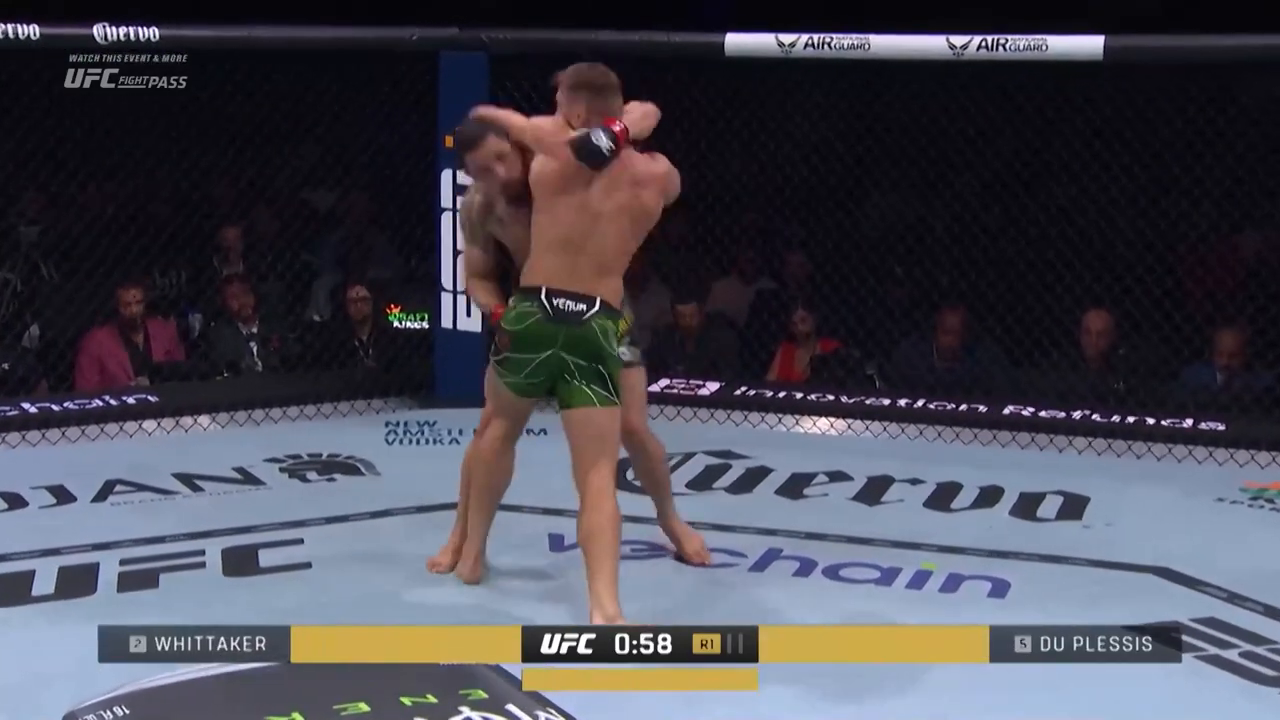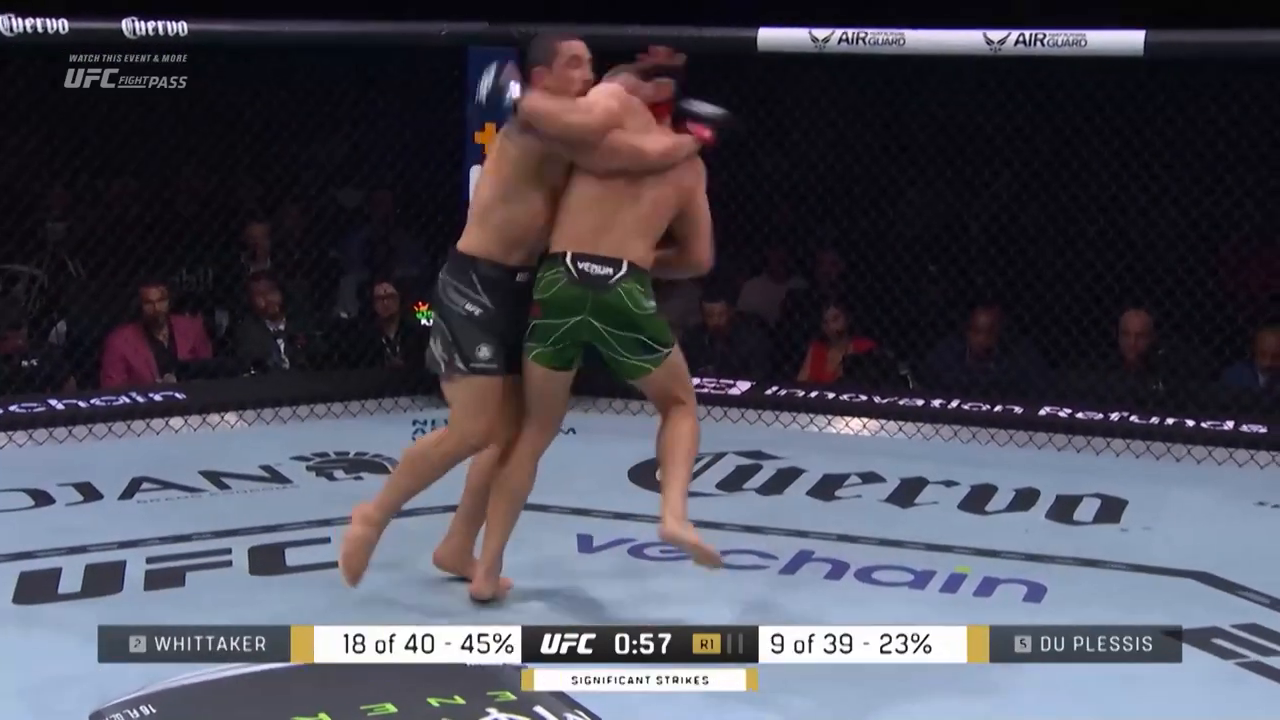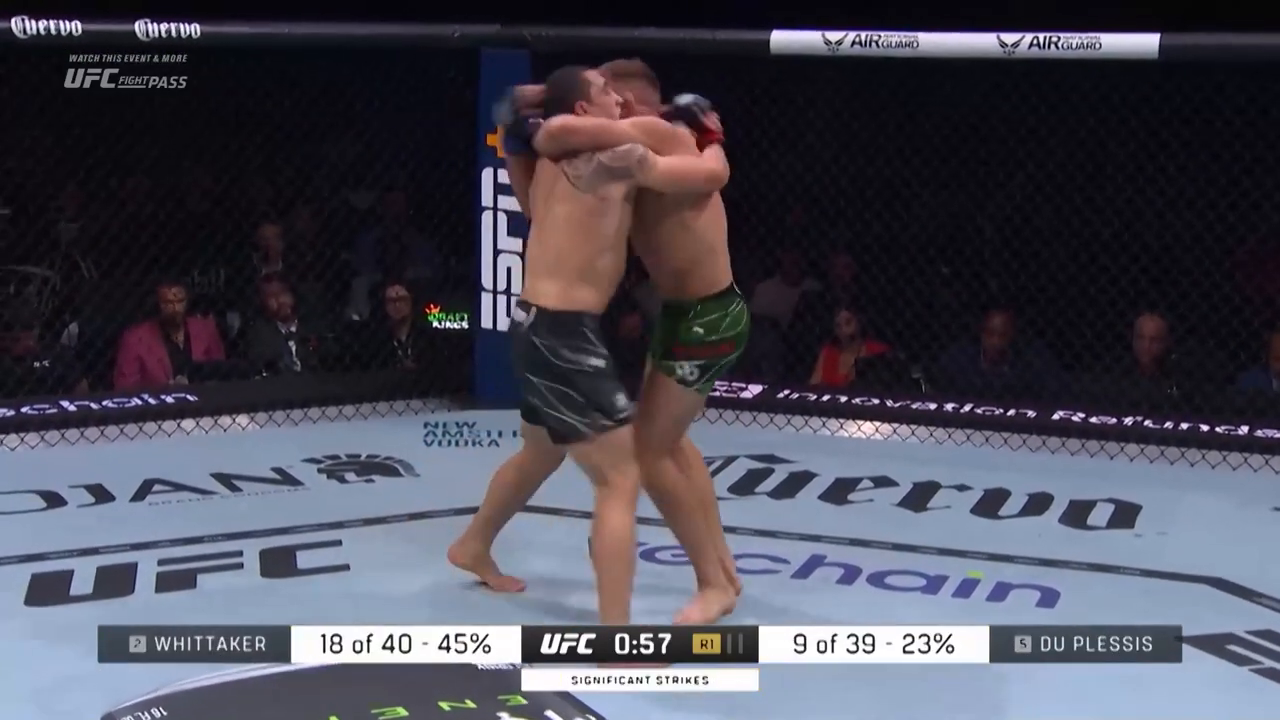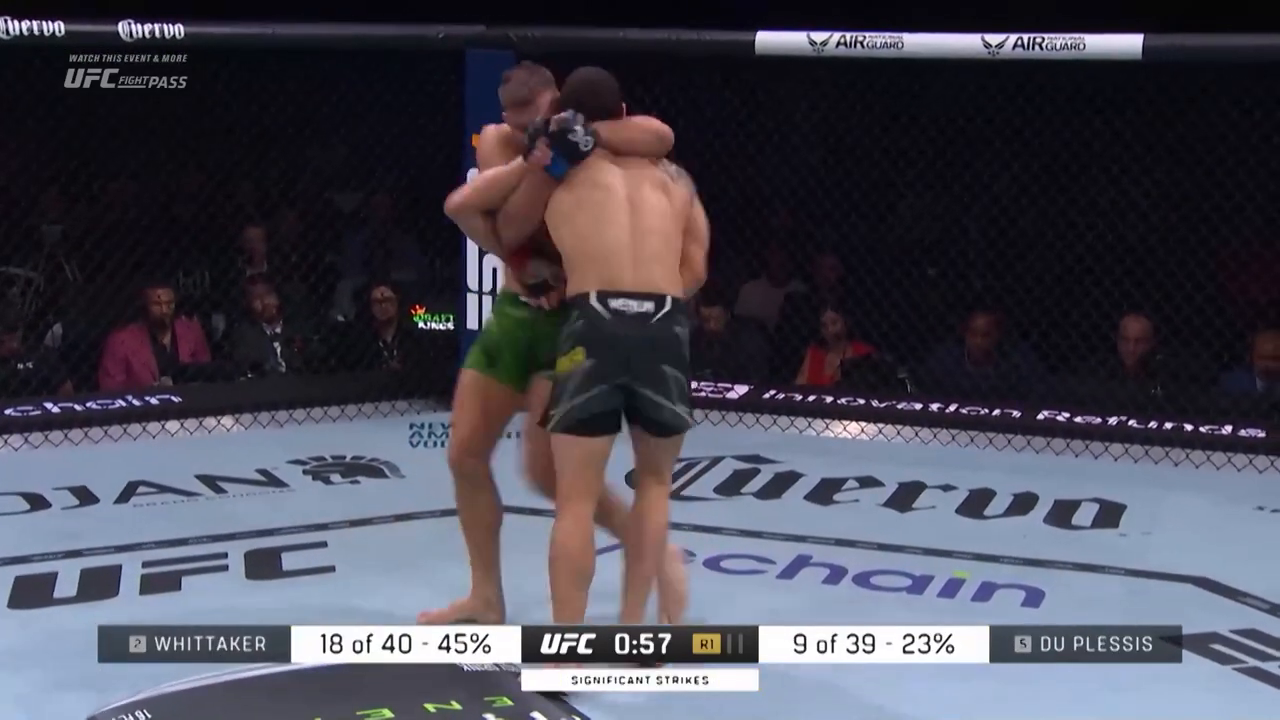
dt=0.4s
person 1, frame 1
left shoulder: (550, 139)
right shoulder: (656, 174)
left elbow: (483, 116)
left hip: (531, 315)
right hip: (594, 329)
left knee: (501, 424)
right knee: (596, 477)
left ankle: (472, 553)
right ankle: (606, 611)
person 1, frame 2
left shoulder: (620, 109)
right shoulder: (689, 170)
right elbow: (698, 260)
left hip: (563, 286)
right hip: (626, 296)
left knee: (534, 433)
right knee: (680, 403)
left ankle: (486, 571)
right ankle: (674, 516)
person 1, frame 3
left shoulder: (665, 138)
left elbow: (561, 132)
left wrist: (532, 135)
left hip: (709, 320)
right hip: (687, 313)
left knee: (649, 449)
right knee: (667, 440)
left ankle: (714, 582)
right ankle: (719, 564)
person 1, frame 4
left shoulder: (556, 171)
right shoulder: (672, 178)
left elbow: (508, 234)
right elbow: (693, 272)
left hip: (591, 327)
right hip: (664, 329)
left knee: (576, 500)
right knee: (655, 480)
right ankle: (633, 622)
person 2, frame 1
right shoulder: (478, 206)
left elbow: (643, 113)
right elbow: (477, 279)
right wrist: (502, 316)
left knee: (633, 429)
right knee: (494, 423)
left ankle: (671, 520)
right ankle: (462, 535)
person 2, frame 2
left shoulder: (574, 126)
right shoulder: (540, 125)
right elbow: (645, 154)
right wrist: (691, 138)
left hip: (513, 285)
right hip: (474, 284)
left knee: (513, 430)
right knee: (474, 432)
left ankle: (457, 549)
right ankle: (373, 515)
person 2, frame 3
left shoulder: (553, 164)
right shoulder: (608, 159)
right elbow: (713, 173)
right wrist: (713, 140)
left hip: (539, 328)
right hip: (566, 337)
left knee: (540, 456)
right knee: (621, 484)
left ankle: (471, 548)
person 2, frame 4
left shoulder: (598, 138)
right shoulder: (495, 144)
left elbow: (660, 138)
right elbow: (463, 205)
right hip: (516, 311)
left knee: (544, 468)
right knee: (463, 454)
right ankle: (485, 598)
